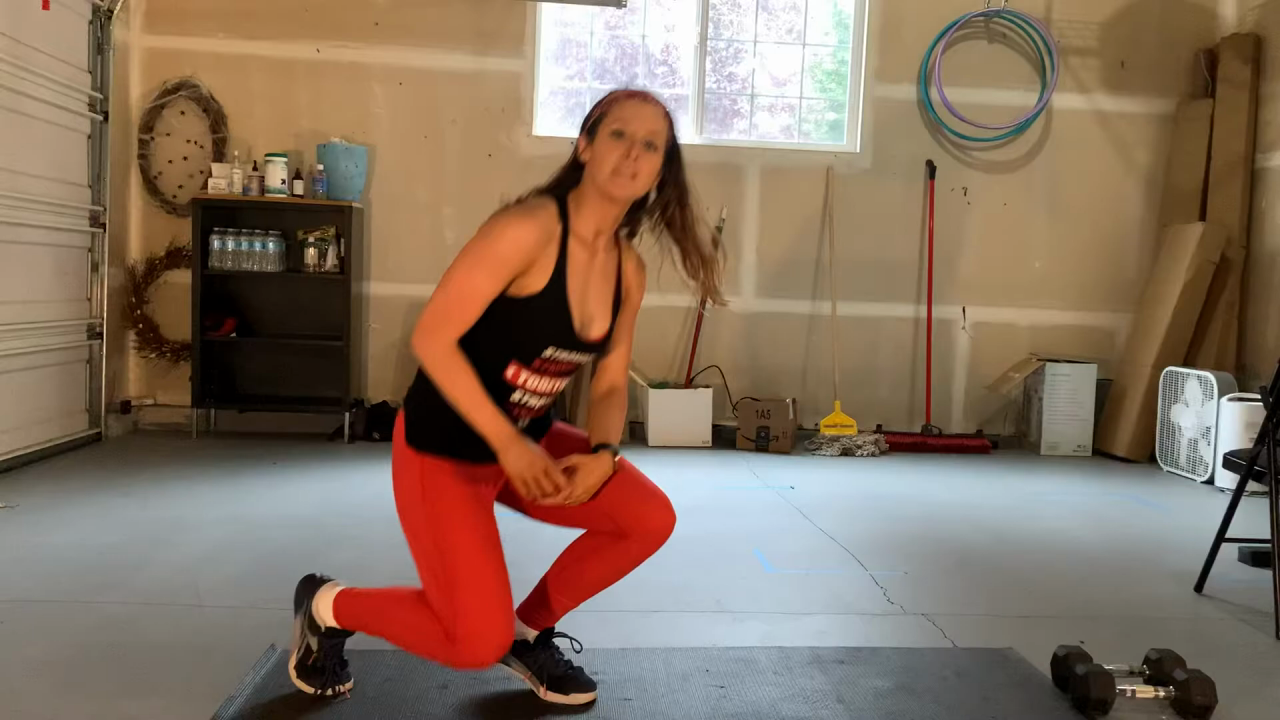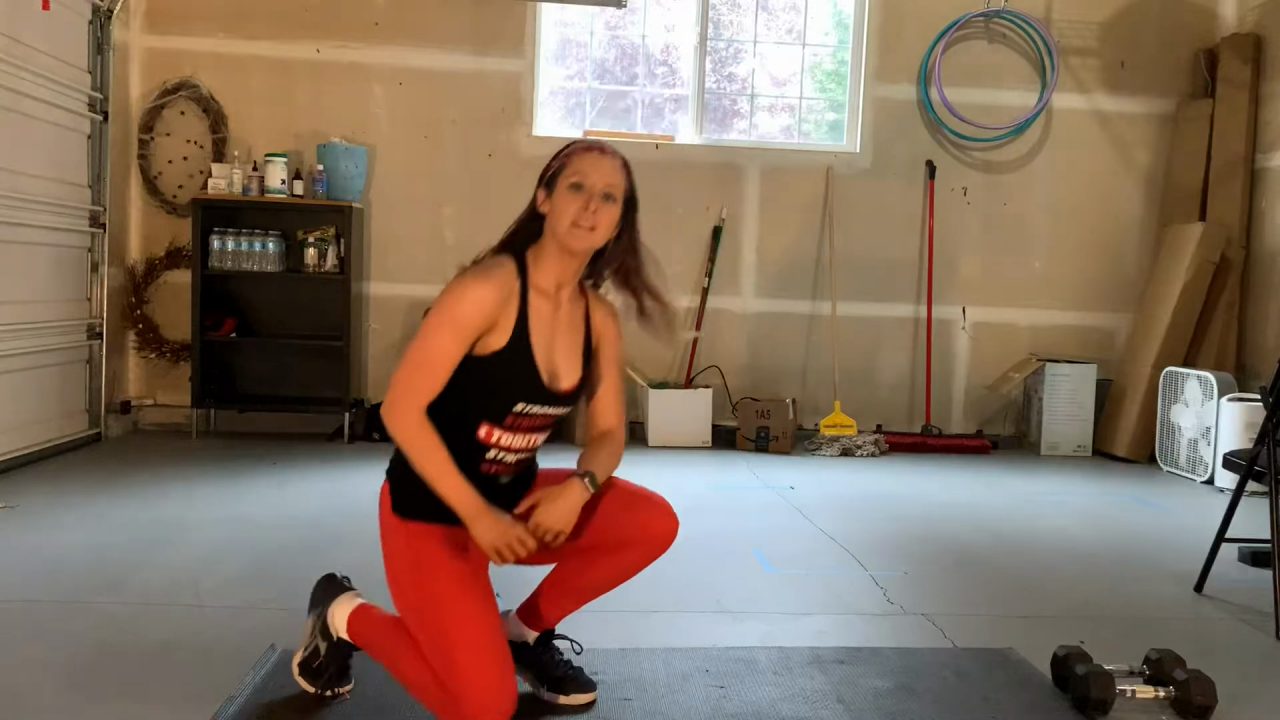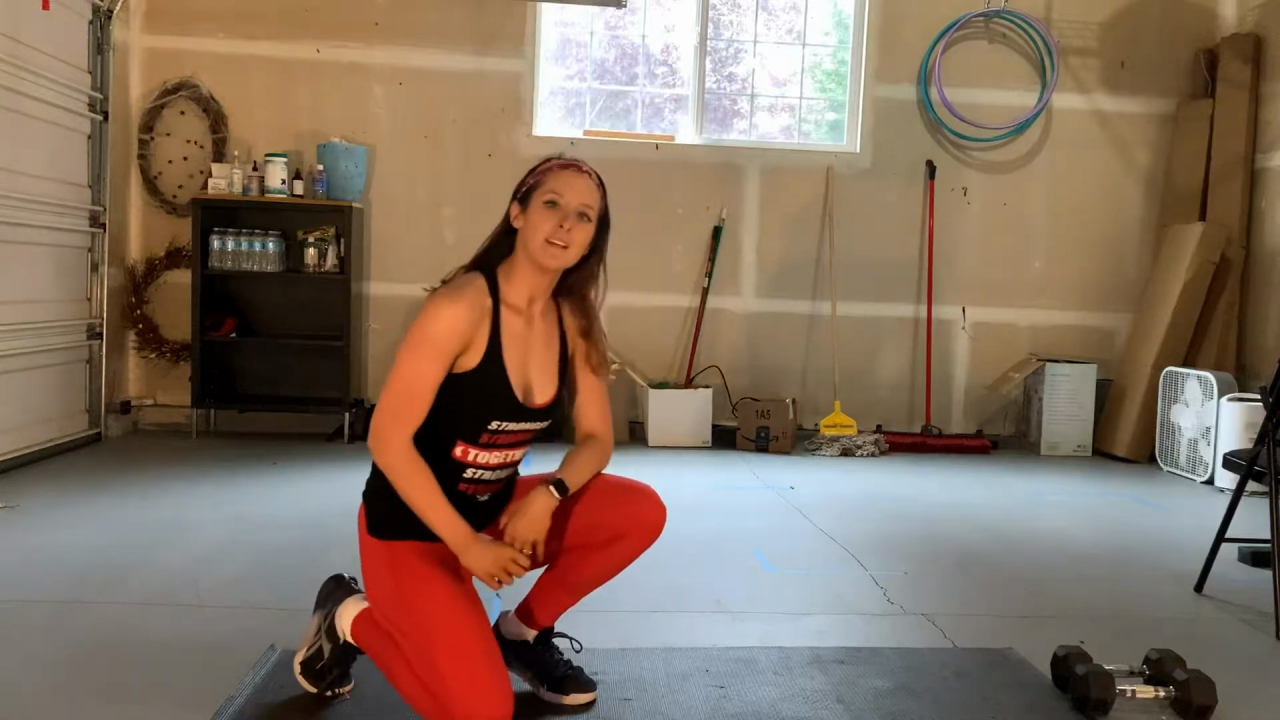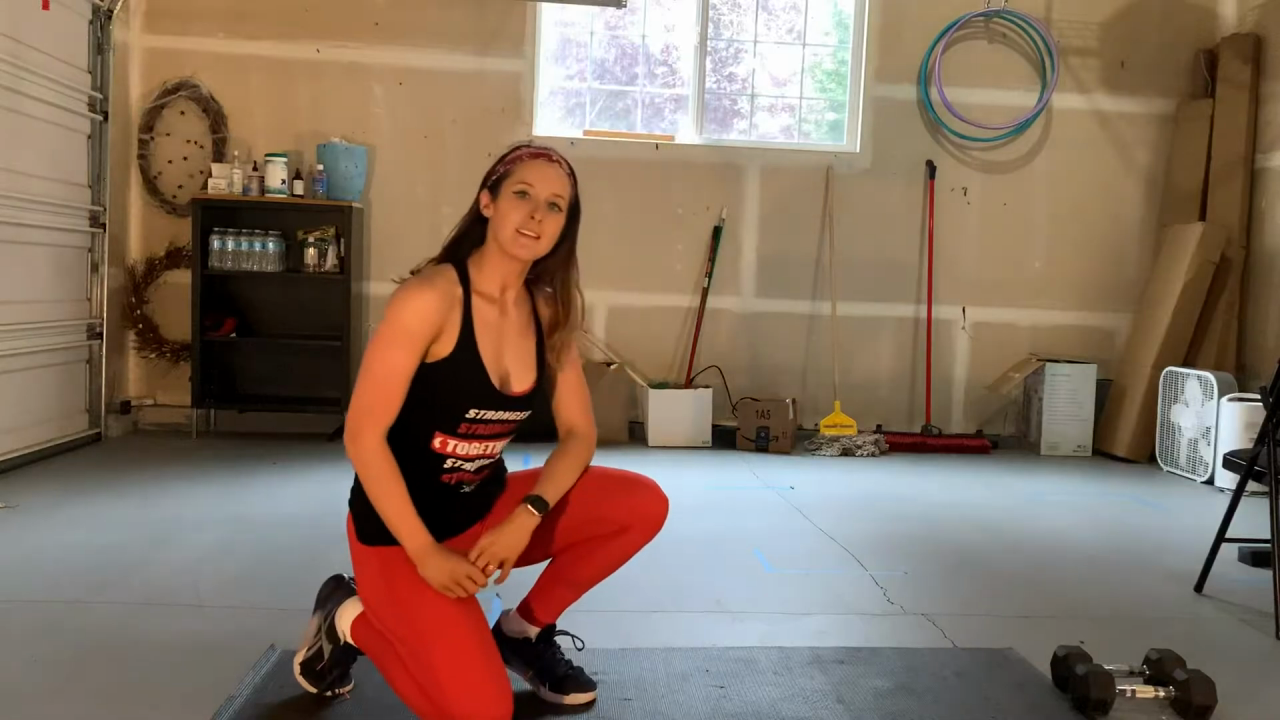
dt=0.2s
person 1, frame 1
left shoulder: (628, 269)
right shoulder: (528, 229)
left elbow: (610, 385)
right elbow: (431, 338)
left wrist: (604, 459)
right wrist: (505, 445)
left hip: (529, 443)
right hip: (442, 447)
left knee: (651, 518)
right knee: (476, 643)
left ankle: (529, 628)
right ankle: (330, 608)
person 1, frame 2
left shoulder: (599, 315)
right shoulder: (488, 289)
left elbow: (607, 433)
right elbow: (401, 408)
left wrist: (578, 489)
right wrist: (474, 515)
left hip: (517, 497)
right hip: (429, 509)
left knee: (653, 524)
left ankle: (525, 633)
right ankle: (344, 617)
person 1, frame 3
left shoulder: (573, 323)
right shoulder: (461, 308)
left elbow: (596, 436)
right elbow: (390, 439)
left wrist: (548, 498)
right wrist: (464, 542)
left hip: (500, 510)
right hip: (411, 527)
left knee: (642, 512)
left ankle: (524, 632)
right ankle: (352, 620)
person 1, frame 4
left shoulder: (550, 314)
right shoulder: (430, 298)
left elbow: (578, 433)
right elbow: (363, 436)
left wrist: (525, 519)
right wrist: (425, 553)
left hip: (487, 508)
right hip: (401, 529)
left knee: (642, 505)
left ankle: (524, 630)
right ankle: (350, 619)
